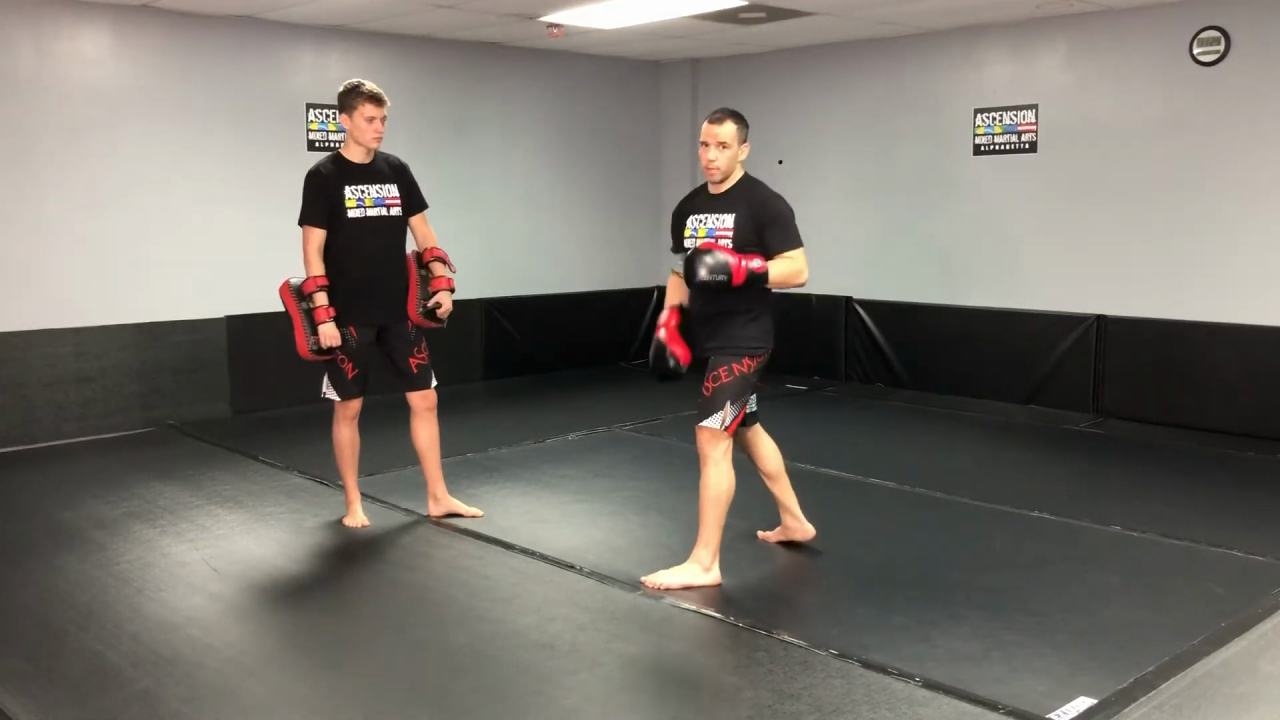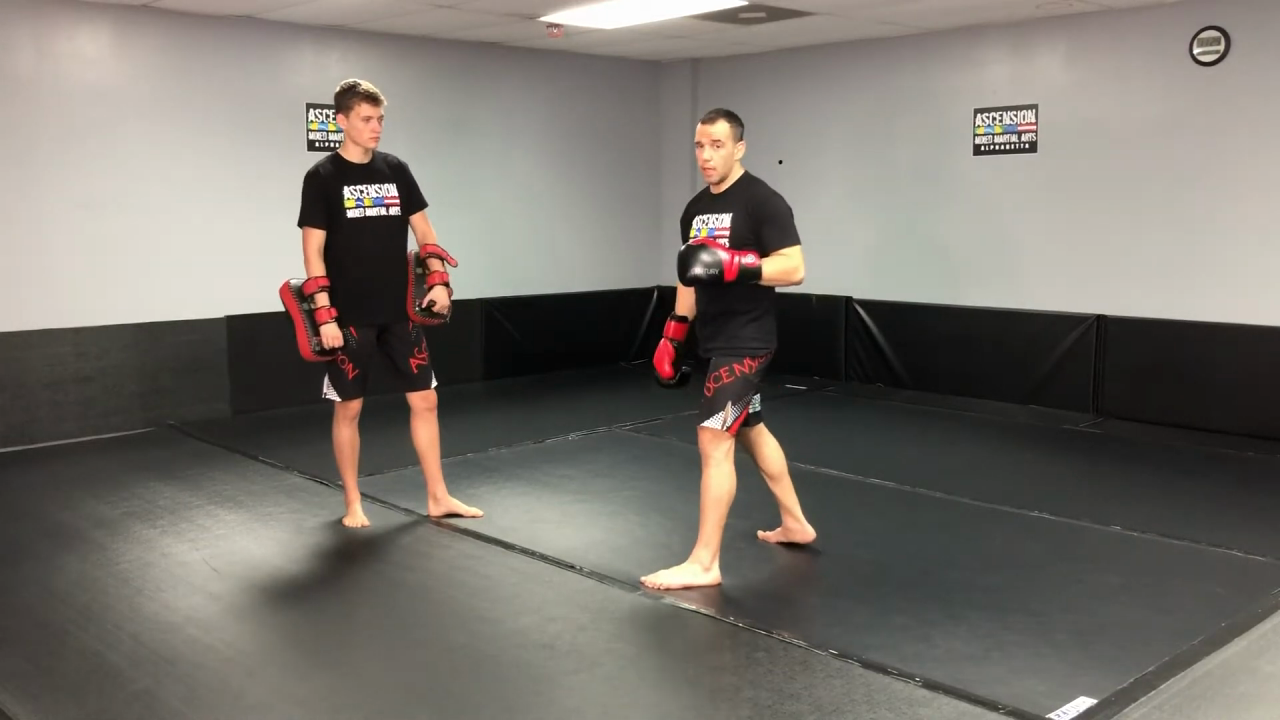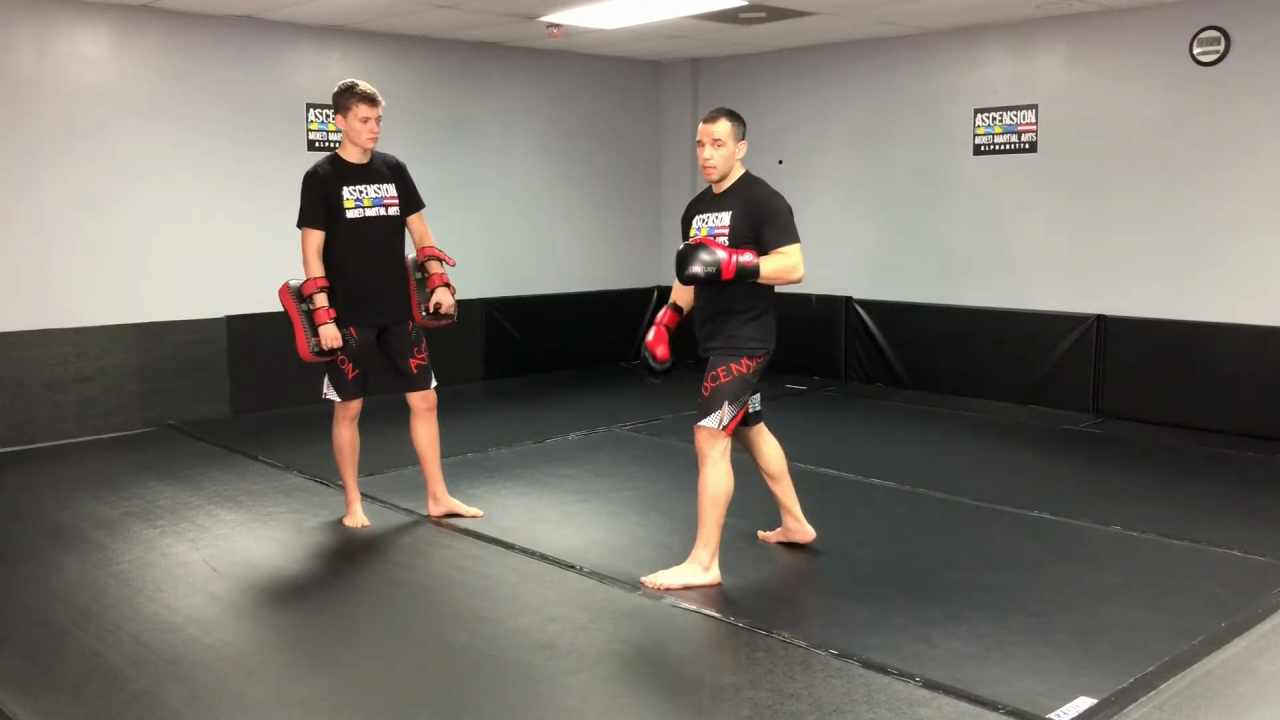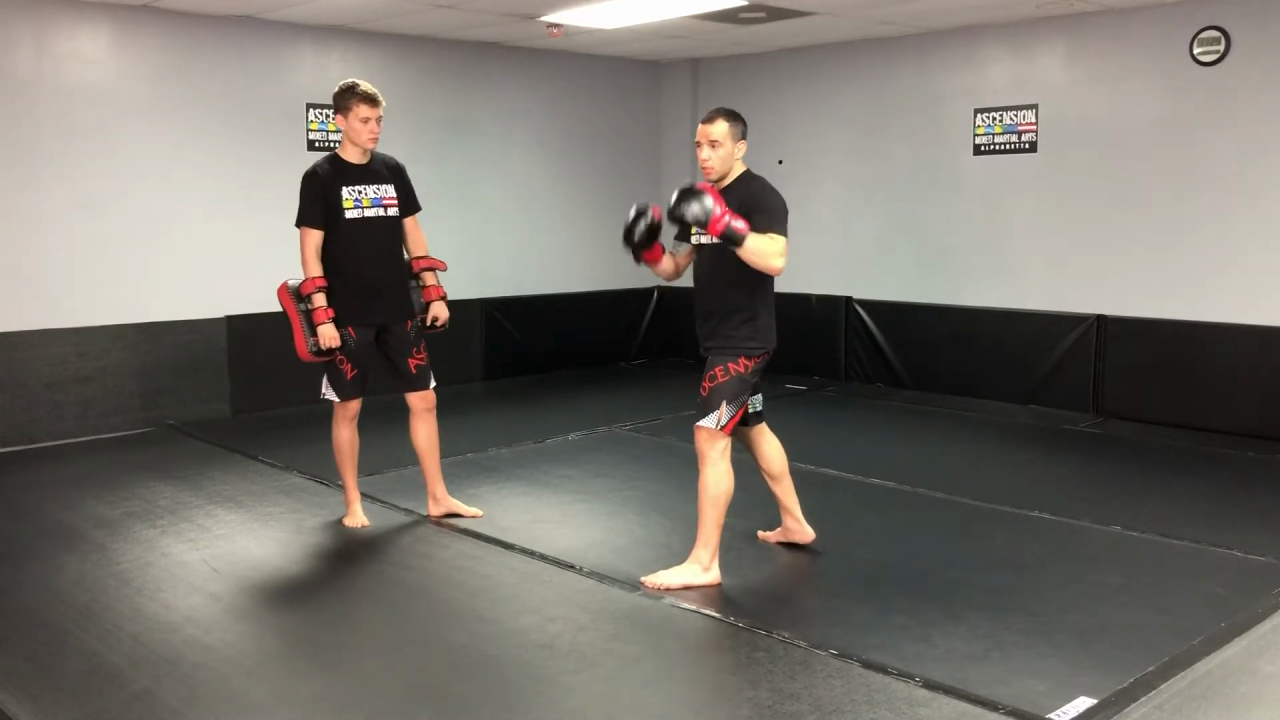
dt=0.4s
person 1, frame 1
left shoulder: (764, 203)
right shoulder: (688, 207)
left elbow: (797, 271)
right elbow: (679, 275)
left wrist: (739, 269)
right wrist: (668, 324)
left hip: (742, 340)
right hip: (710, 339)
left knee: (711, 440)
right knee: (747, 429)
left ankle: (704, 562)
right ankle: (794, 520)
person 1, frame 2
left shoulder: (762, 201)
right shoulder: (696, 208)
left elbow: (793, 269)
left wrist: (732, 264)
right wrist: (673, 334)
left hip: (745, 340)
right hip: (716, 339)
left knee: (714, 440)
right knee: (751, 429)
left ankle: (704, 563)
right ankle: (795, 523)
person 1, frame 3
left shoulder: (763, 200)
right shoulder: (697, 208)
left elbow: (793, 267)
left wrist: (731, 262)
right wrist: (665, 321)
left hip: (744, 341)
right hip: (718, 339)
left knee: (710, 439)
right knee: (751, 429)
left ankle: (704, 562)
right ankle: (795, 522)
person 1, frame 4
left shoulder: (759, 194)
right shoulder: (699, 202)
left elbow: (774, 259)
right elbow: (673, 267)
left wrist: (722, 222)
right wrist: (648, 246)
left hip: (744, 339)
right hip: (721, 337)
left knee: (711, 438)
right knee: (753, 428)
left ankle: (704, 562)
right ankle: (794, 524)
person 2, frame 1
left shoulder: (396, 169)
right shoulder: (324, 176)
left elbow: (422, 231)
right elbow: (313, 249)
left wrist: (442, 283)
right wrist: (323, 314)
left hip: (400, 310)
right hip: (349, 316)
left knee: (425, 399)
right knee: (348, 407)
left ankle: (438, 497)
right ankle: (353, 503)
person 2, frame 2
left shoulder: (395, 169)
right shoulder: (323, 177)
left elbow: (423, 229)
right elbow: (313, 251)
left wrist: (439, 280)
left hip: (400, 310)
right hip: (350, 316)
left knee: (425, 399)
right knee: (348, 407)
left ankle: (438, 497)
right ankle: (353, 503)
person 2, frame 3
left shoulder: (393, 169)
right shoulder: (321, 178)
left elbow: (419, 230)
right elbow: (312, 251)
left wrist: (439, 282)
right wrist: (324, 315)
left hip: (399, 311)
right hip: (350, 317)
left knee: (424, 399)
right knee: (348, 407)
left ankle: (438, 497)
right ankle: (353, 503)
person 2, frame 4
left shoulder: (393, 170)
right shoulder: (321, 177)
left elbow: (413, 235)
right elbow: (311, 251)
left wrist: (434, 293)
right wrist: (322, 315)
left hip: (398, 311)
right hip: (348, 316)
left knee: (424, 399)
right knee: (348, 408)
left ankle: (438, 497)
right ankle: (353, 503)
